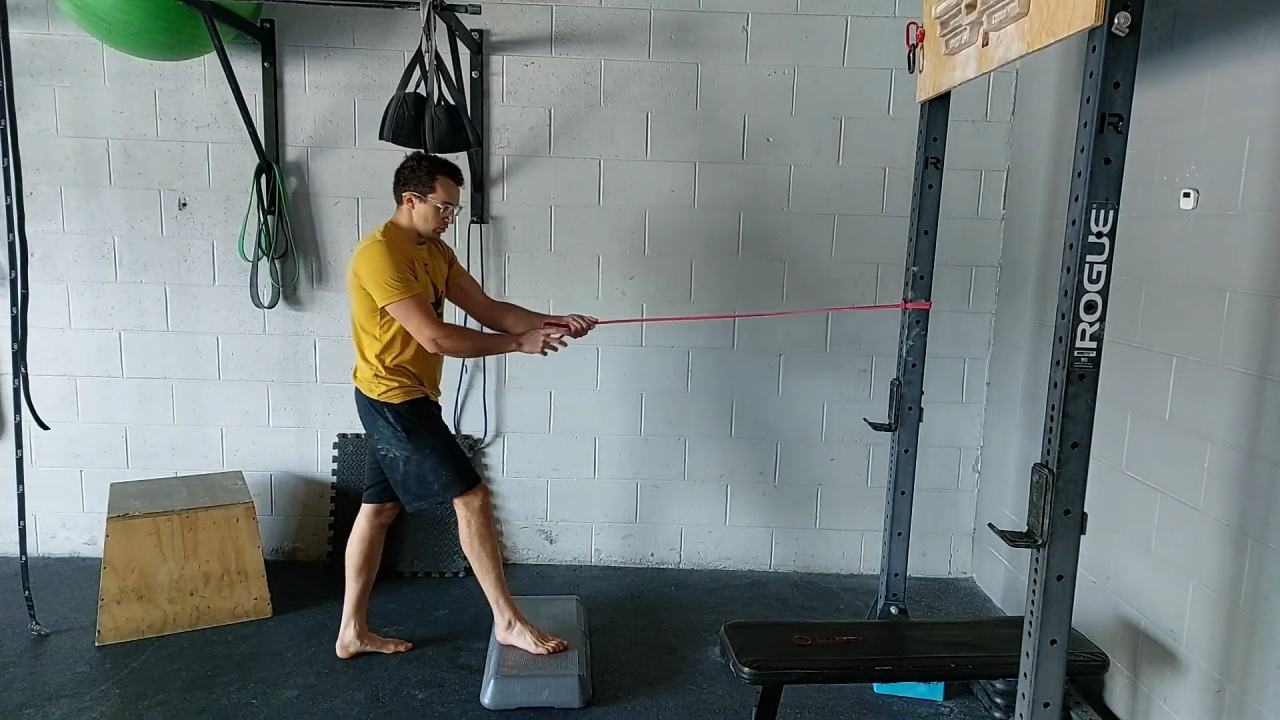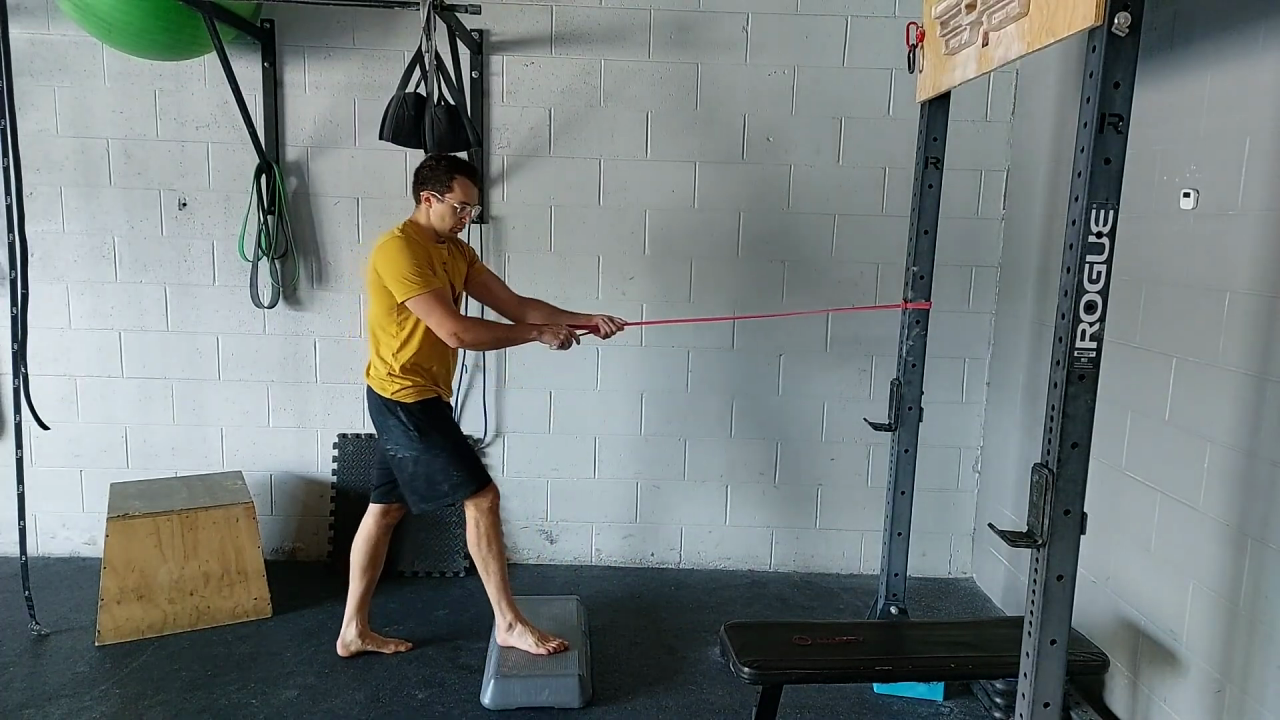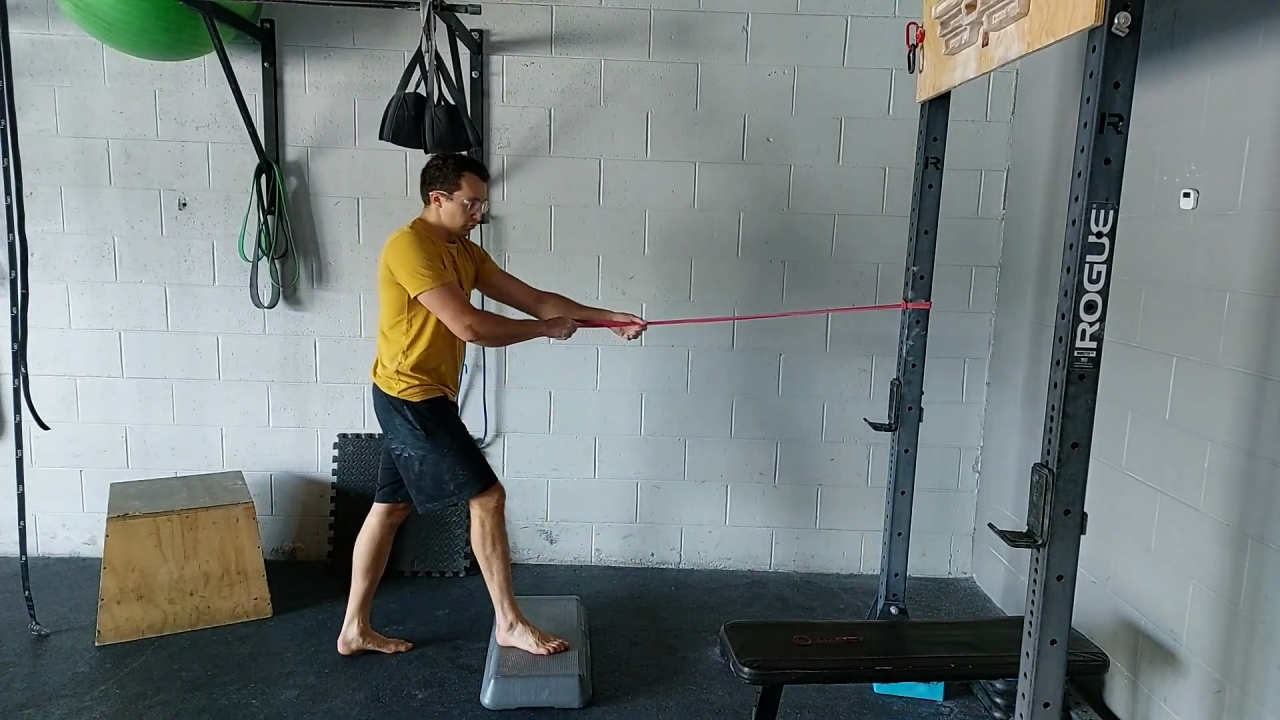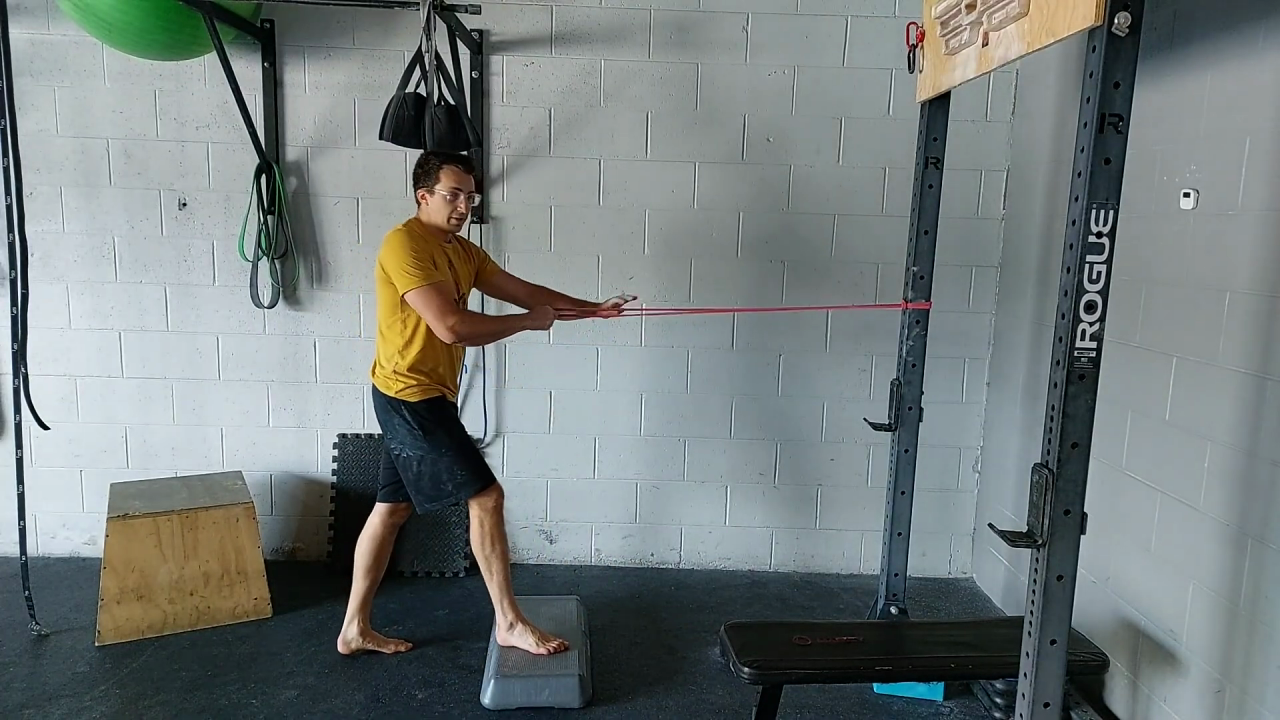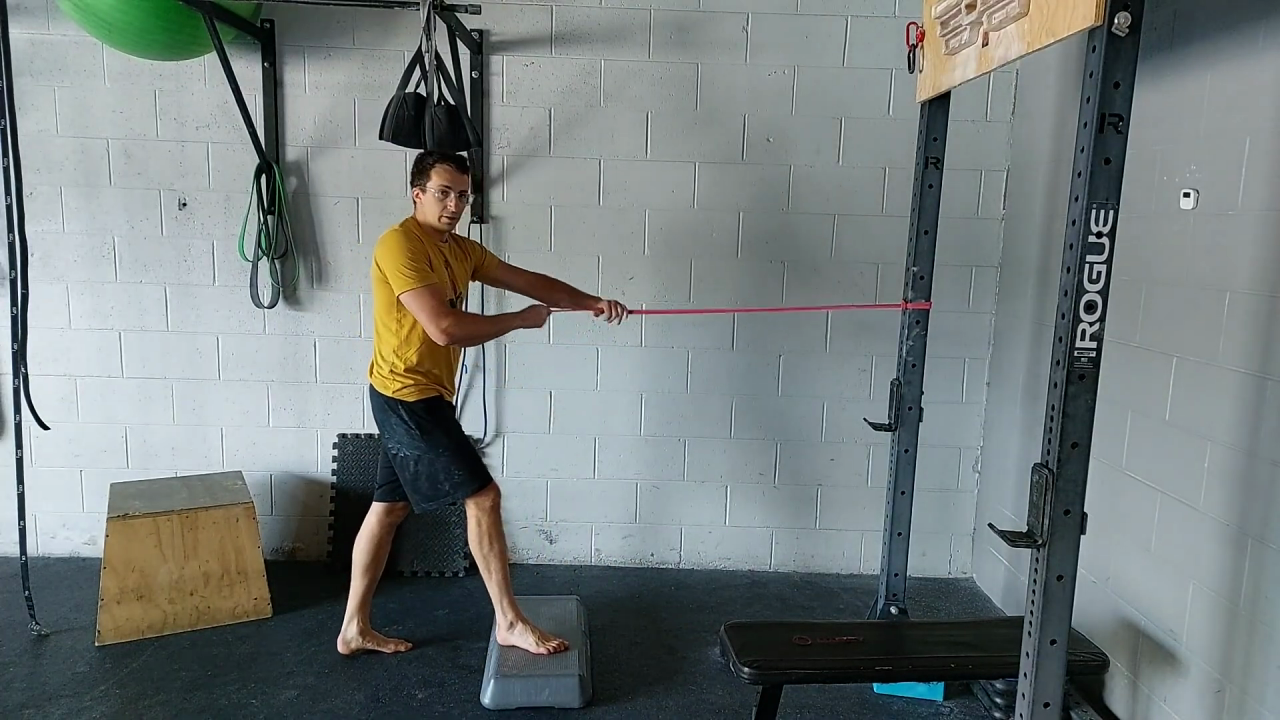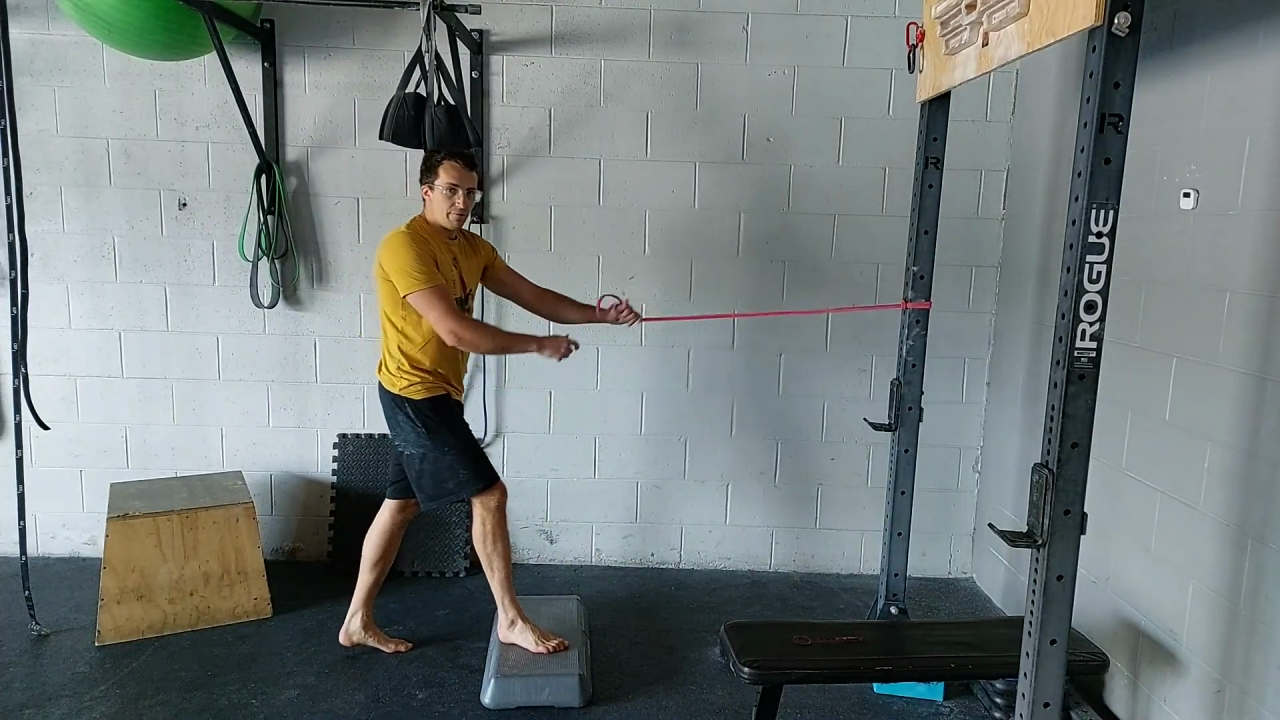
dt=0.3s
person 1, frame 1
left shoulder: (434, 251)
right shoulder: (380, 254)
left elbow: (488, 310)
right elbow: (434, 337)
left wrist: (553, 322)
right wrist: (518, 343)
left hip: (402, 400)
right hip: (394, 401)
left knee: (378, 510)
right knee: (472, 497)
left ankle: (352, 630)
right ankle: (508, 621)
person 1, frame 2
left shoulder: (455, 251)
right shoulder: (399, 251)
left elbow: (513, 305)
right elbow: (456, 332)
left wrist: (582, 320)
right wrist: (539, 334)
left hip: (411, 399)
right hip: (406, 399)
left knee: (384, 509)
right knee: (482, 497)
left ankle: (353, 628)
right ankle: (508, 623)
person 1, frame 3
left shoulder: (464, 252)
right shoulder: (410, 246)
left elbow: (531, 298)
right elbow: (469, 326)
left wrist: (606, 318)
right wrist: (547, 329)
left hip: (419, 398)
right hip: (412, 398)
left knee: (390, 509)
right knee: (487, 497)
left ankle: (356, 627)
right ankle: (510, 623)
person 1, frame 4
left shoulder: (463, 252)
right shoulder: (404, 245)
left elbow: (528, 291)
right elbow: (452, 327)
left wrist: (595, 308)
right wrist: (528, 322)
left hip: (419, 398)
right hip: (412, 397)
left knee: (391, 509)
right knee: (486, 497)
left ankle: (355, 628)
right ankle: (509, 622)
person 1, frame 5
left shoulder: (461, 249)
right shoulder: (399, 245)
left elbow: (531, 281)
right elbow: (445, 328)
left wrist: (592, 303)
right wrist: (521, 319)
left hip: (420, 398)
right hip: (409, 397)
left knee: (388, 508)
right knee: (483, 497)
left ankle: (355, 627)
right ankle: (510, 622)
person 1, frame 6
left shoulder: (473, 248)
right shoulder: (405, 246)
left elbow: (534, 296)
right elbow: (455, 331)
left wrist: (599, 316)
right wrist: (538, 346)
left hip: (433, 395)
right hip: (417, 395)
left knee: (400, 504)
right knee: (489, 495)
left ankle: (358, 620)
right ankle: (511, 620)
